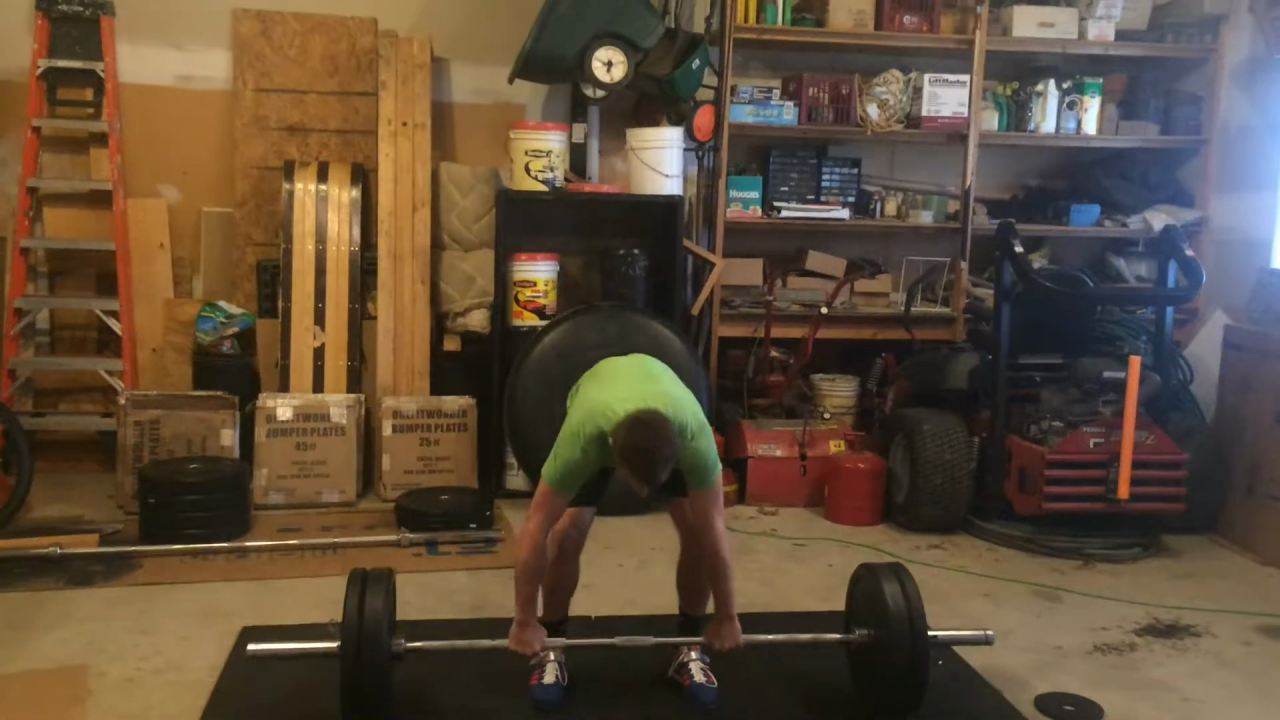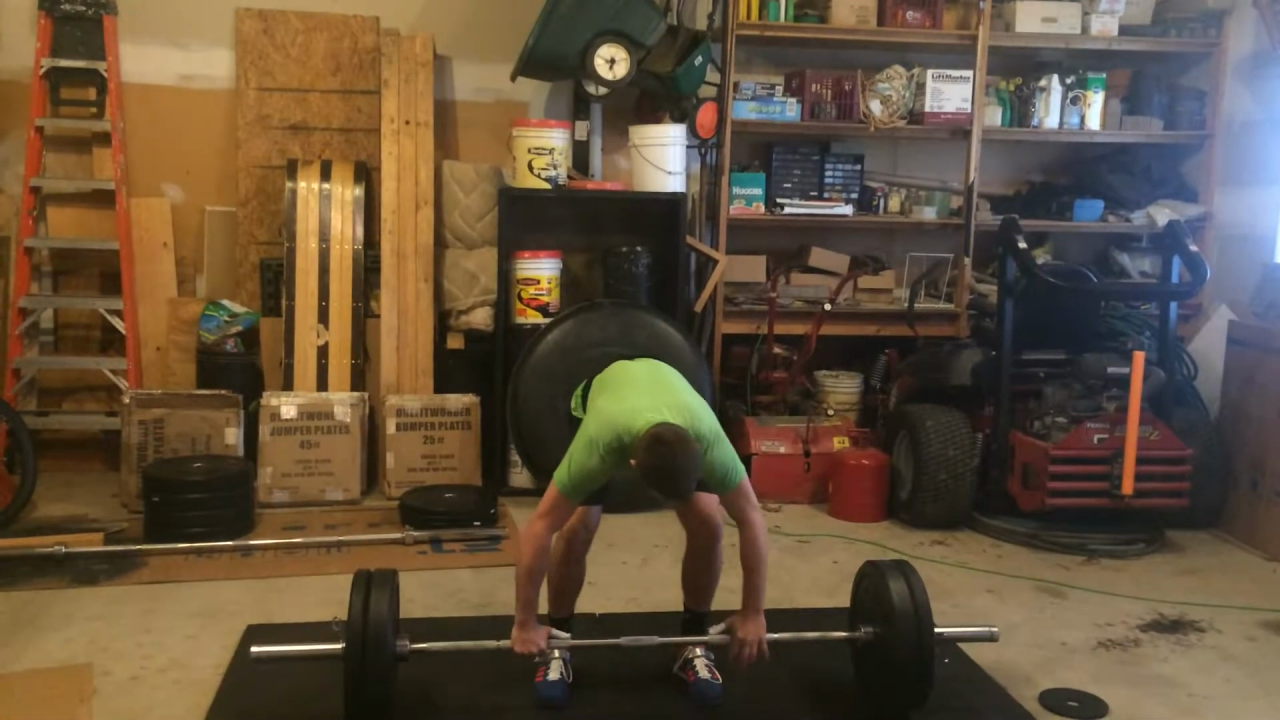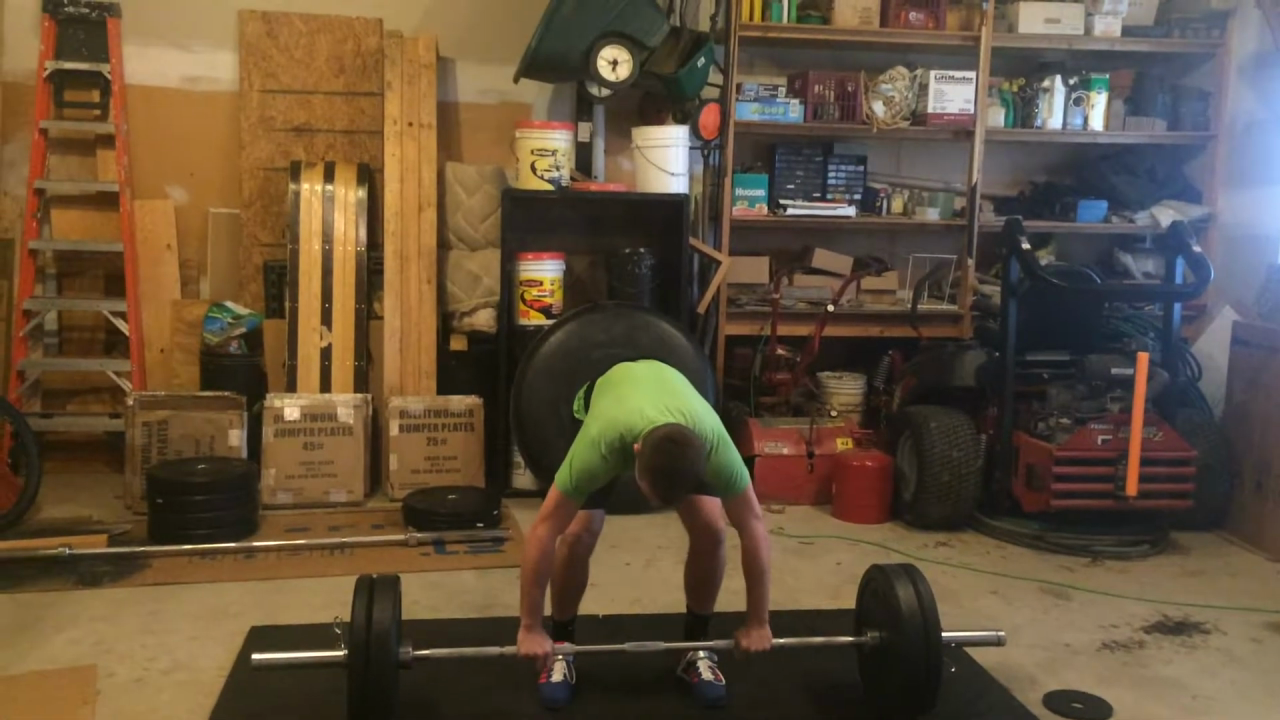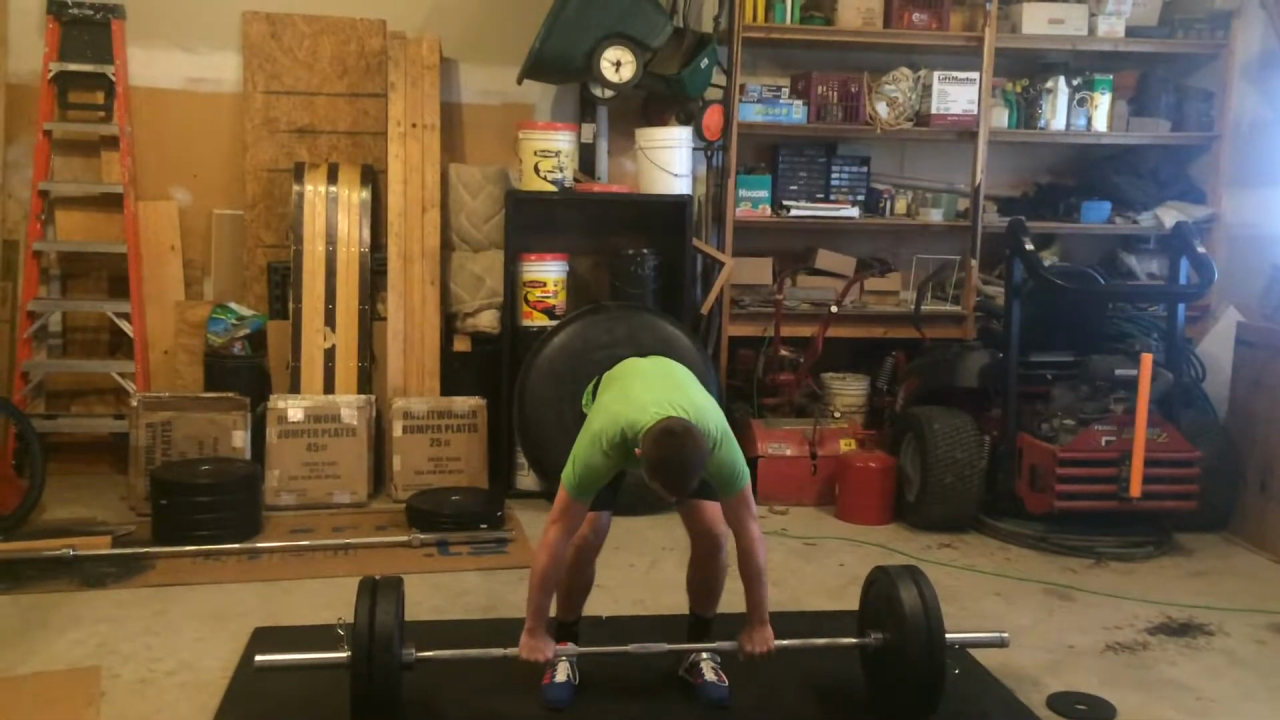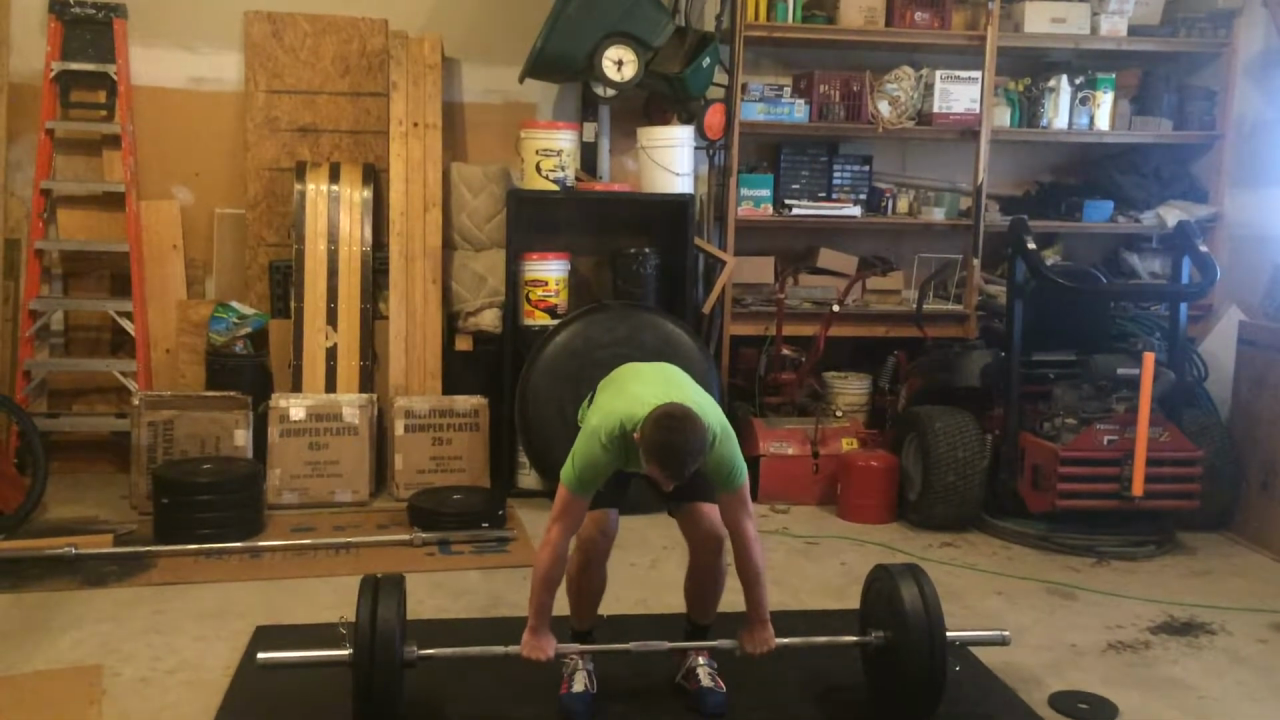
dt=1s
person 1, frame 1
left shoulder: (694, 434)
right shoulder: (584, 437)
left elbow: (713, 529)
right elbow: (537, 526)
left wrist: (726, 618)
right wrist: (525, 622)
right hip: (594, 411)
left knee: (696, 530)
right knee: (567, 534)
left ankle: (689, 649)
right ankle: (551, 649)
person 1, frame 2
left shoulder: (710, 444)
right shoulder: (599, 444)
left elbow: (752, 521)
right elbow: (539, 528)
left wrist: (753, 613)
right wrist: (525, 622)
left knee: (708, 526)
right knee: (575, 531)
left ankle: (694, 644)
right ankle: (557, 646)
person 1, frame 3
left shoulder: (714, 446)
right shoulder: (599, 445)
left elbow: (753, 528)
right elbow: (544, 531)
left wrist: (758, 622)
right wrist: (531, 627)
left knee: (711, 531)
right knee: (577, 536)
left ankle: (696, 647)
right ankle: (561, 647)
person 1, frame 4
left shoulder: (718, 442)
right shoulder: (603, 440)
left elbow: (747, 530)
right elbow: (558, 533)
left wrist: (758, 623)
right wrist: (534, 630)
left knee: (711, 536)
right knee: (586, 537)
left ankle: (699, 648)
right ankle: (566, 649)
person 1, frame 5
left shoulder: (718, 439)
right shoulder: (601, 438)
left elbow: (743, 530)
right elbow: (559, 532)
left wrist: (759, 622)
right wrist: (537, 629)
left hip: (686, 443)
right hip: (613, 432)
left knee: (710, 539)
right knee: (593, 540)
left ankle: (696, 654)
right ankle: (581, 654)
